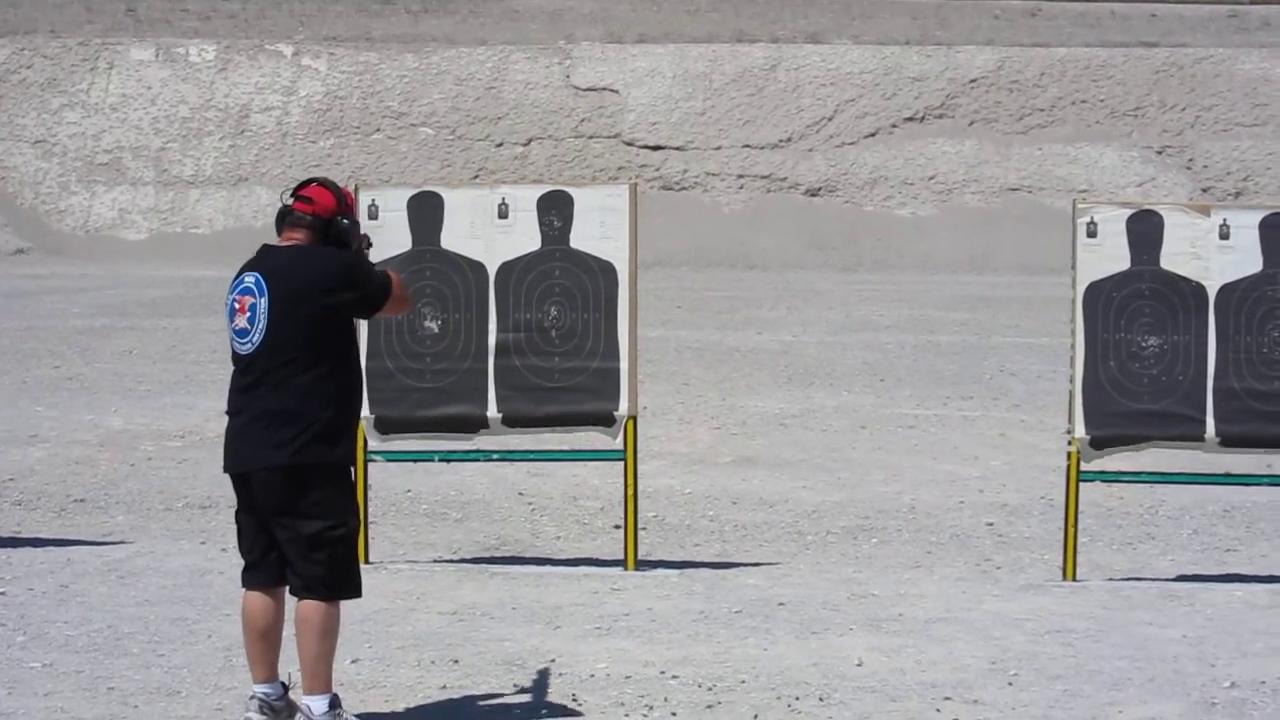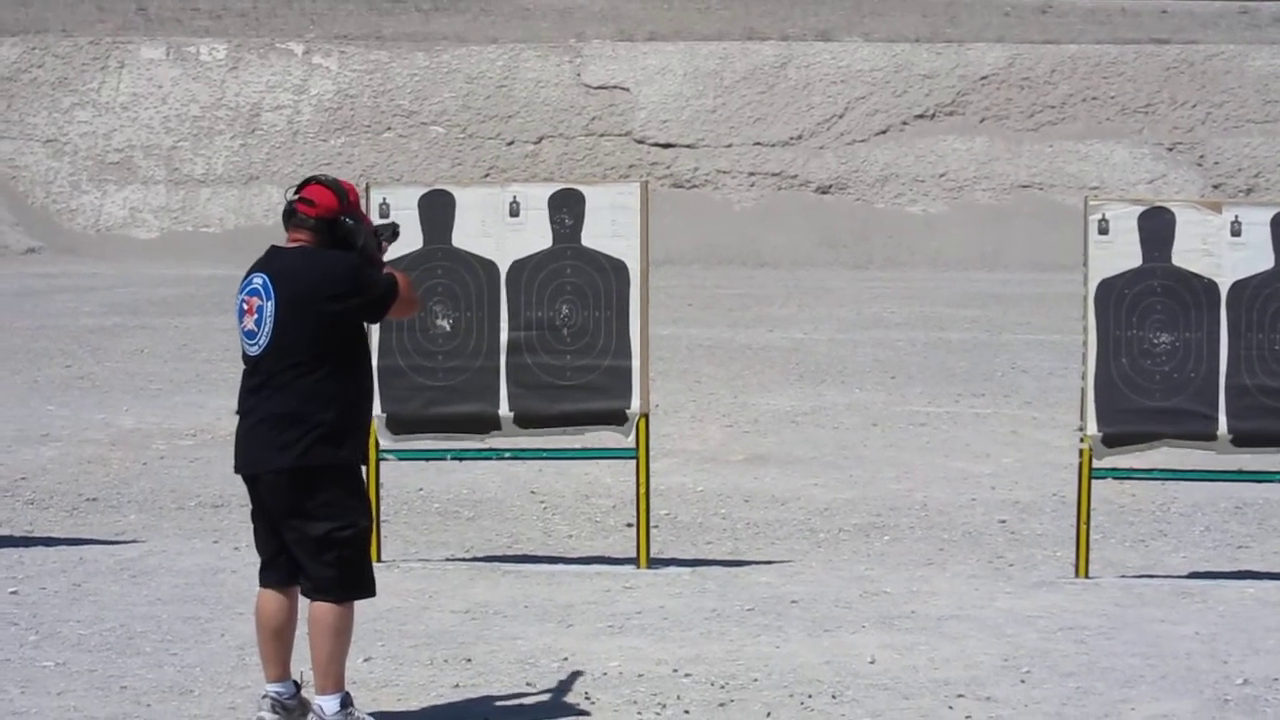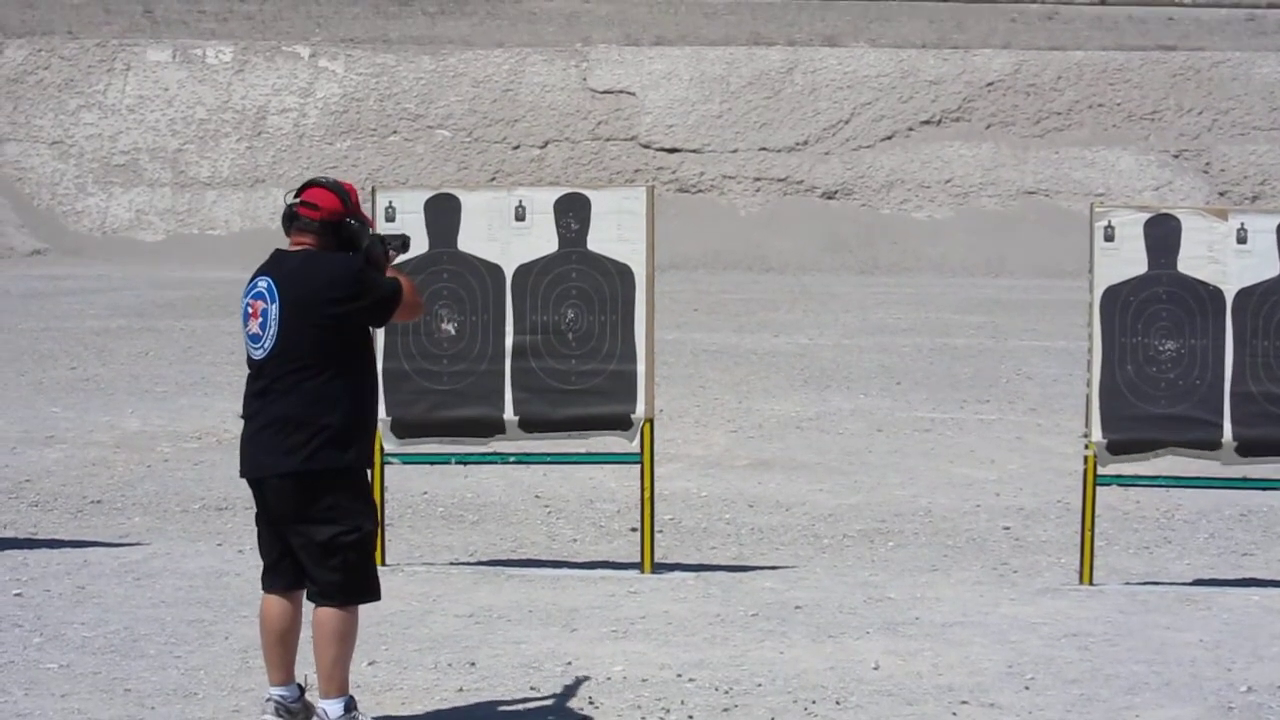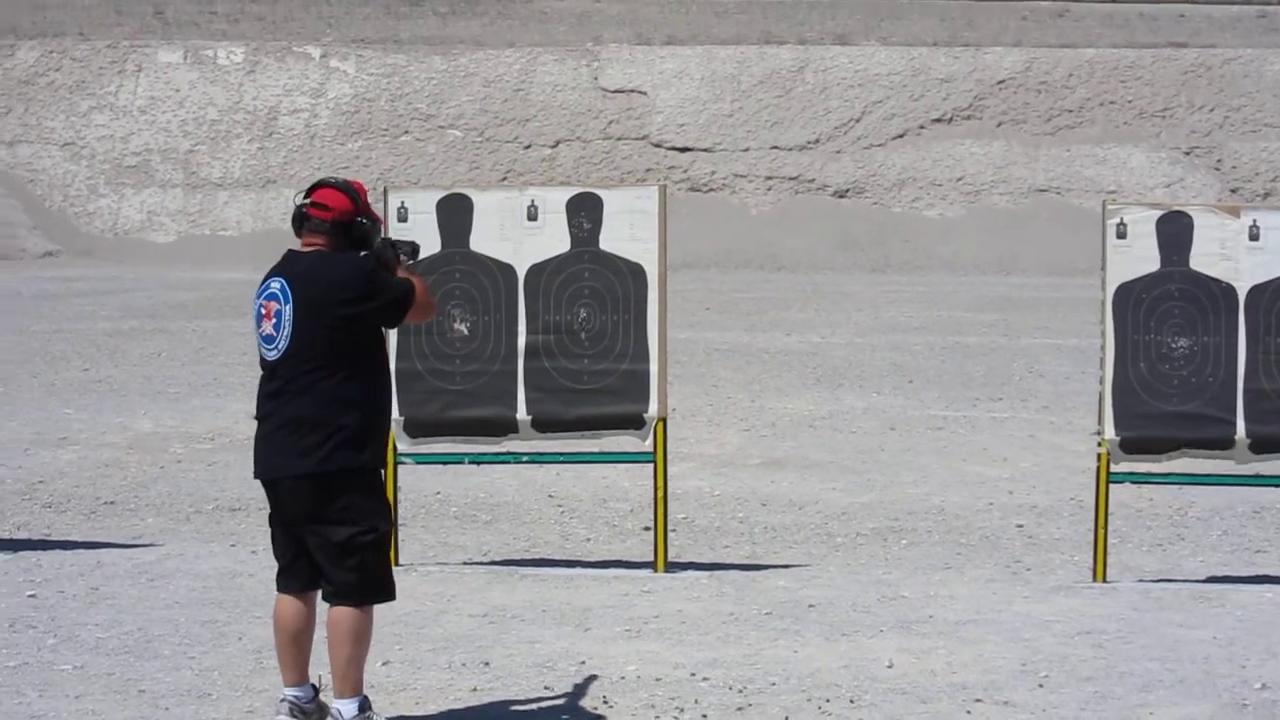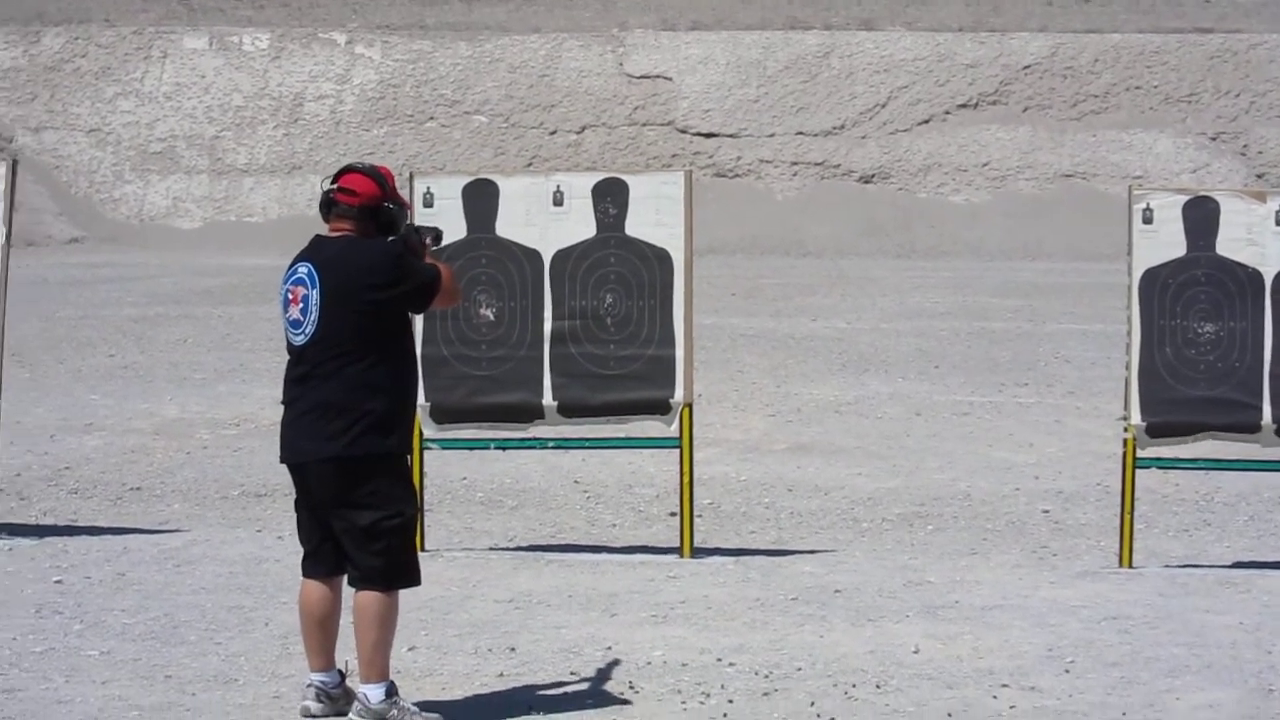
dt=0.2s
person 1, frame 1
left shoulder: (251, 272)
right shoulder: (327, 268)
right elbow: (397, 299)
right wrist: (362, 262)
left hip: (249, 450)
right hip: (304, 454)
left knee: (263, 577)
right knee: (320, 582)
person 1, frame 2
left shoulder: (261, 272)
right shoulder: (333, 270)
right elbow: (406, 302)
left wrist: (363, 264)
right wrist: (375, 261)
left hip: (261, 451)
right hip: (314, 456)
left knee: (278, 576)
right knee: (333, 583)
person 1, frame 3
left shoulder: (264, 276)
right shoulder: (336, 274)
right elbow: (410, 305)
left wrist: (368, 269)
right wrist: (381, 266)
left hip: (266, 457)
right hip: (319, 461)
left knee: (282, 581)
right knee: (337, 588)
person 1, frame 4
left shoulder: (276, 277)
right shoulder: (349, 275)
right elbow: (423, 307)
left wrist: (379, 271)
right wrist: (393, 267)
left hip: (280, 458)
right hip: (334, 461)
left knee: (296, 581)
right knee: (352, 587)
person 1, frame 5
left shoulder: (303, 263)
right shoulder: (376, 260)
right elbow: (448, 292)
left wrist: (406, 257)
right wrist: (420, 254)
left hip: (306, 442)
right hip: (361, 445)
left knee: (321, 566)
right knee: (378, 573)
